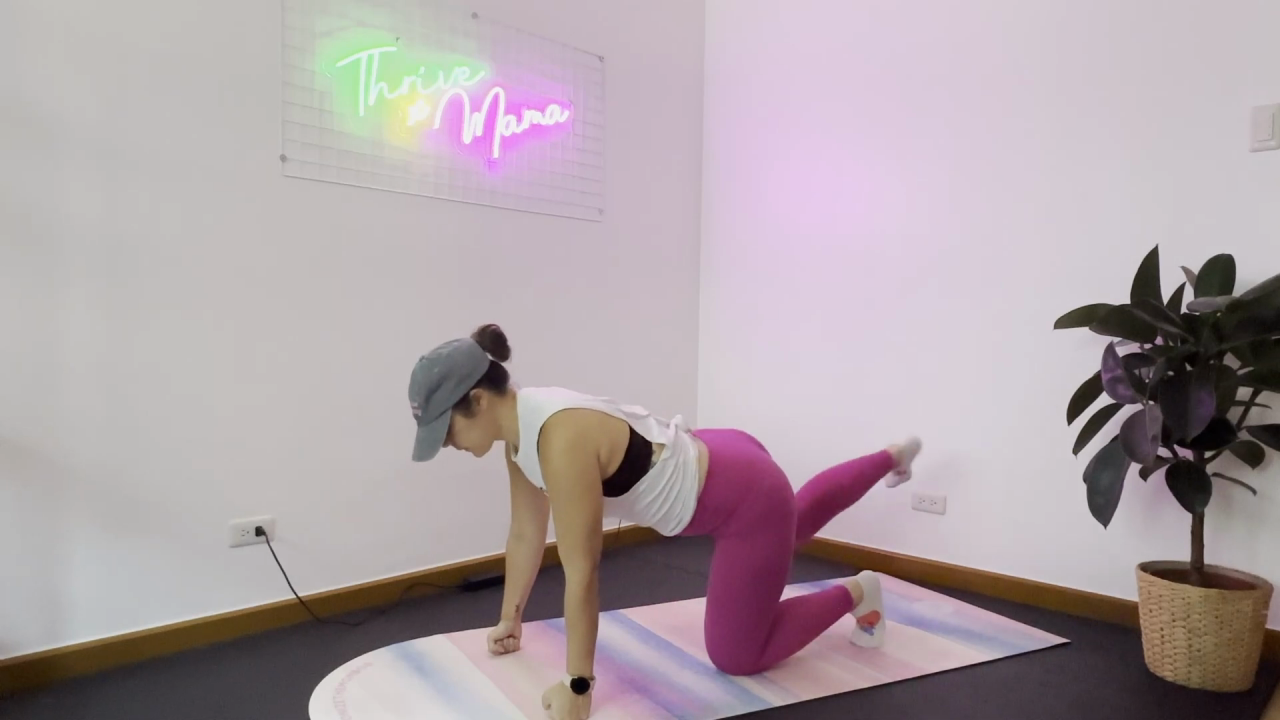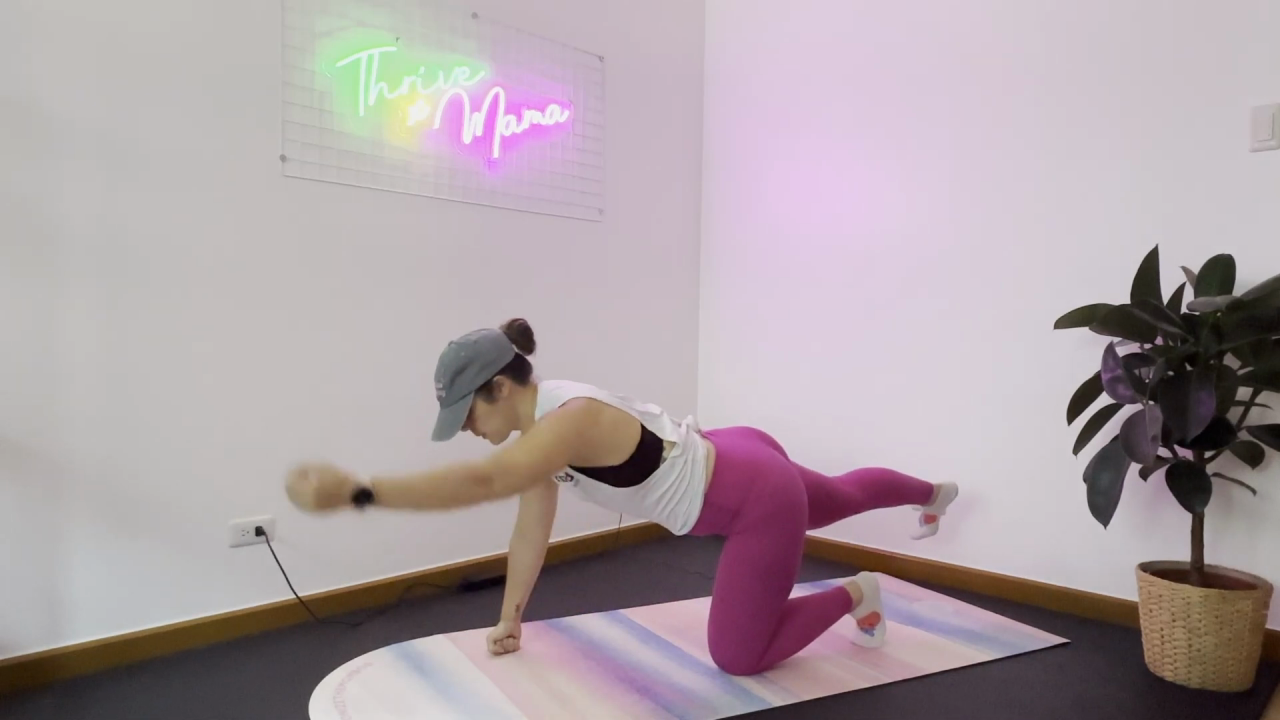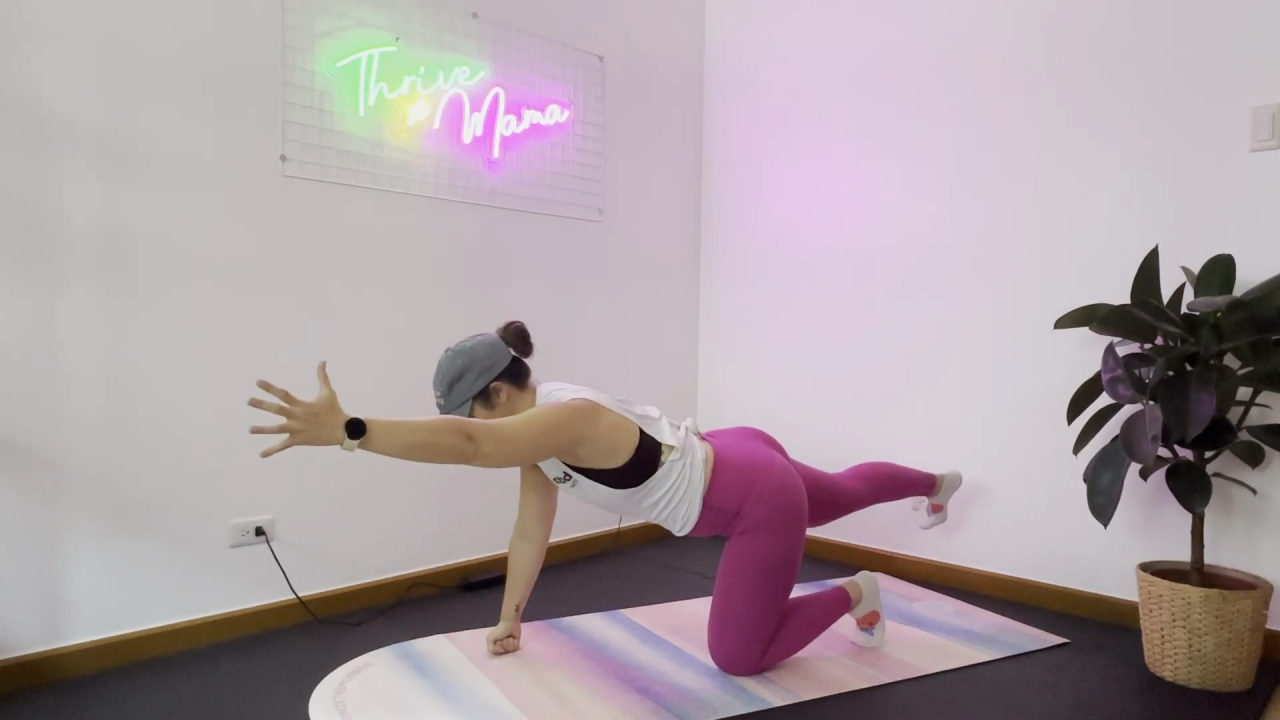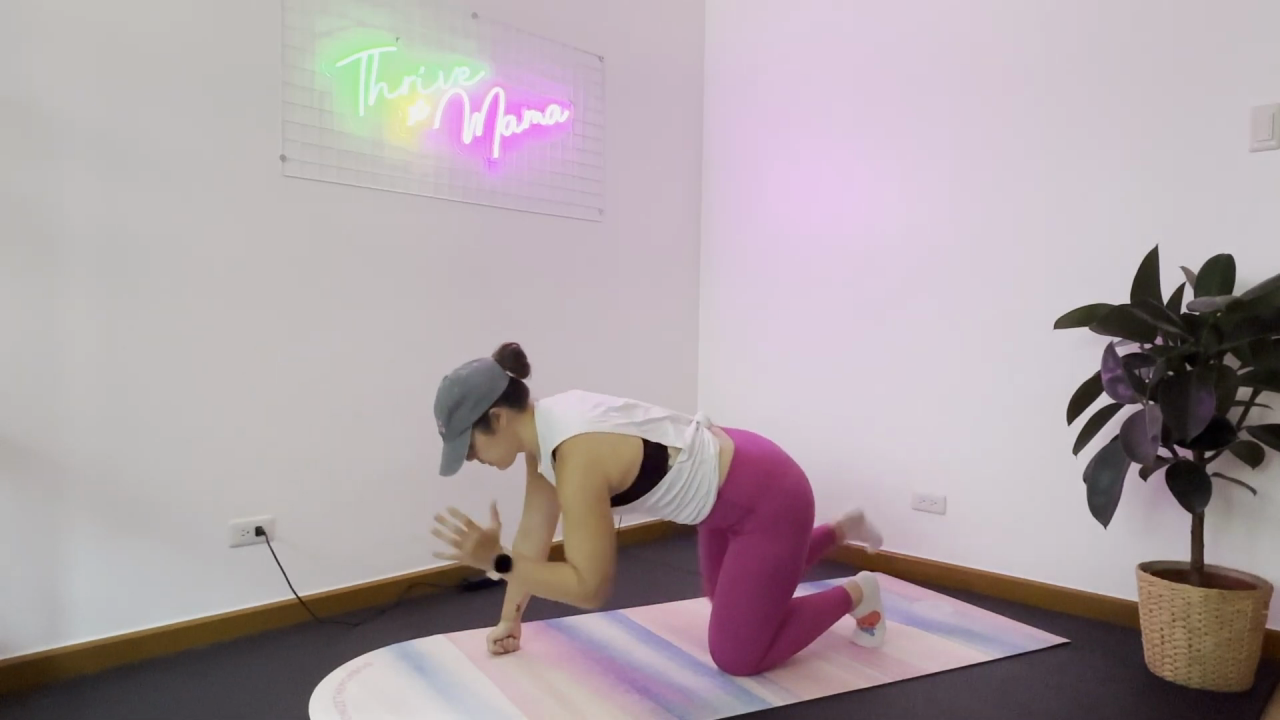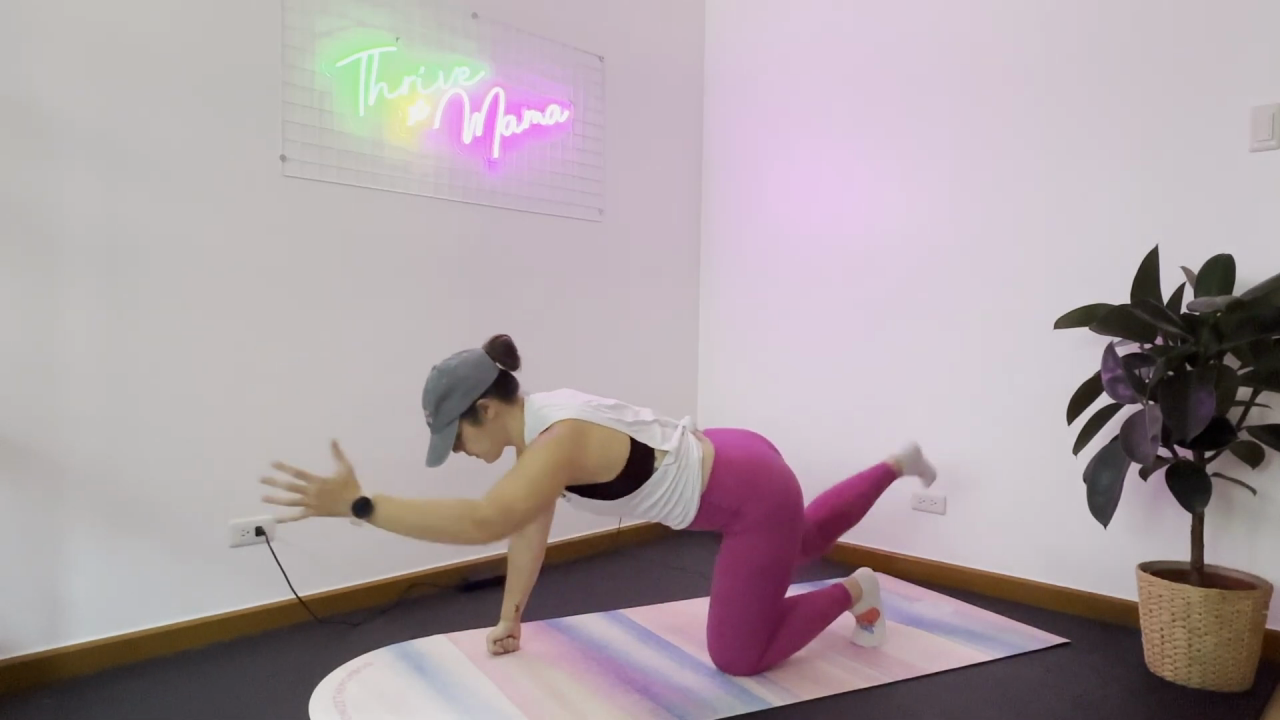
dt=1s
person 1, frame 1
left shoulder: (560, 439)
right shoulder: (520, 428)
left elbow: (582, 572)
right elbow: (525, 533)
right wrist: (511, 618)
left hip: (748, 498)
right hip: (717, 460)
left knee: (737, 656)
right knee: (799, 525)
left ankle: (856, 592)
right ankle: (894, 457)
person 1, frame 2
left shoulder: (569, 419)
right shoulder: (538, 424)
left elbow: (481, 481)
right elbow: (530, 531)
left wrist: (358, 490)
right wrist: (511, 618)
left hip: (758, 499)
right hip: (729, 463)
left knee: (738, 655)
right knee: (836, 497)
left ankle: (855, 595)
right ankle: (933, 494)
person 1, frame 3
left shoulder: (566, 422)
right shoulder: (541, 426)
left elbow: (466, 446)
right elbow: (530, 530)
left wrist: (345, 429)
right wrist: (509, 618)
left hip: (758, 499)
right hip: (729, 462)
left knee: (737, 657)
right knee: (838, 491)
left ankle: (854, 594)
right ankle: (935, 484)
person 1, frame 4
left shoulder: (577, 458)
right shoulder: (541, 424)
left elbow: (591, 589)
right elbow: (534, 531)
left wrist: (494, 561)
right wrist: (510, 619)
left hip: (766, 497)
right hip: (727, 475)
left knee: (737, 657)
right knee: (731, 600)
left ankle: (856, 595)
right ankle: (838, 531)
person 1, frame 5
left shoulder: (556, 441)
right shoulder: (534, 417)
left elbow: (484, 523)
right elbow: (528, 531)
left wrist: (357, 503)
right wrist: (511, 619)
left hip: (756, 497)
right hip: (728, 458)
left knee: (737, 656)
right knee: (807, 540)
left ankle: (853, 592)
right ankle: (901, 464)
